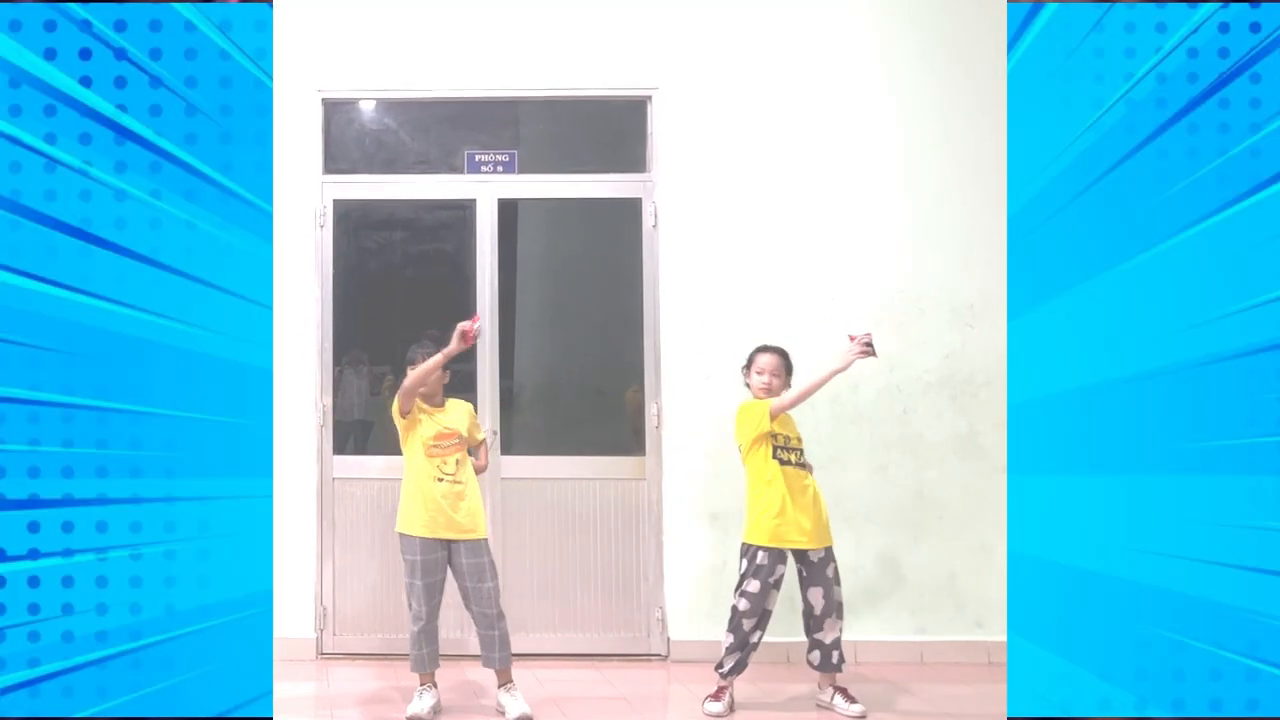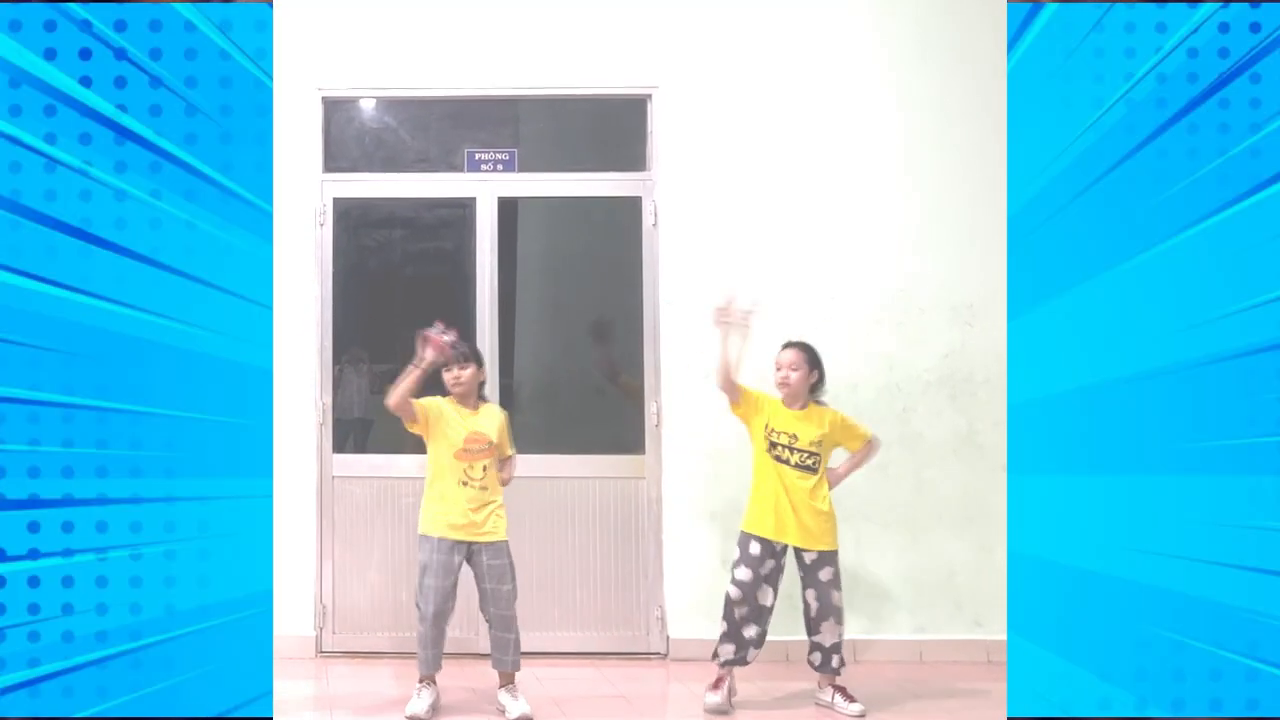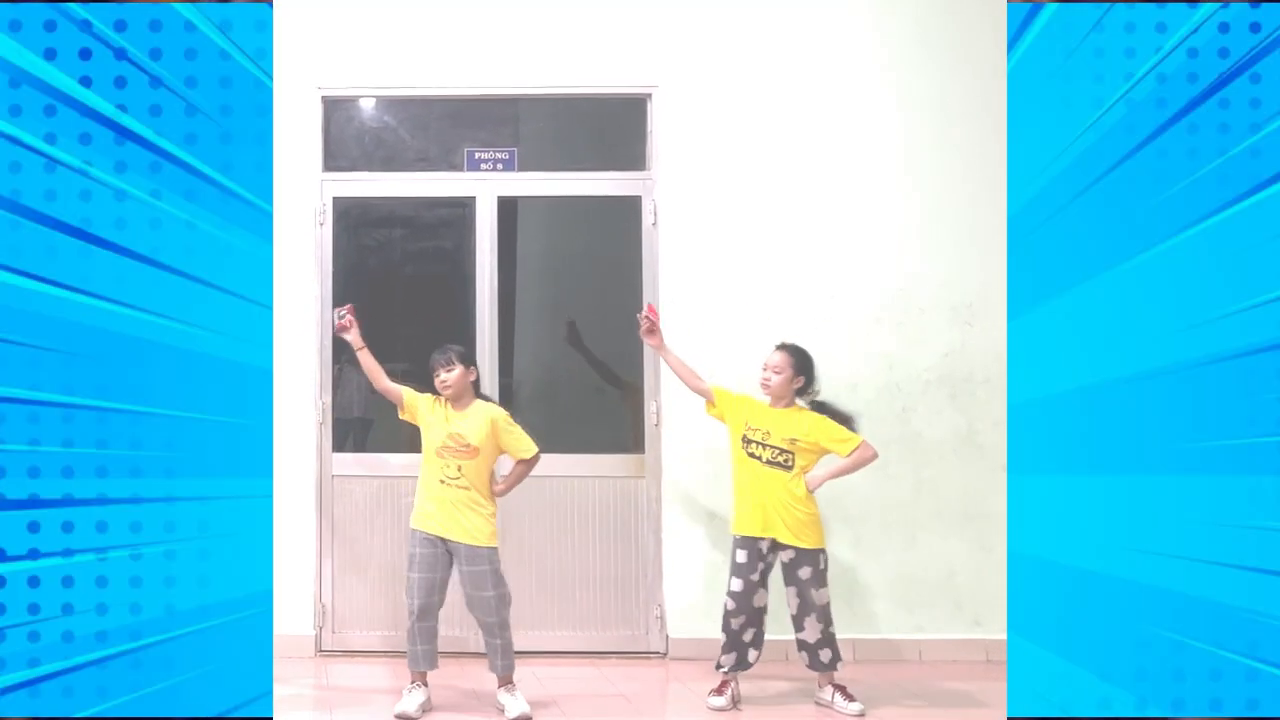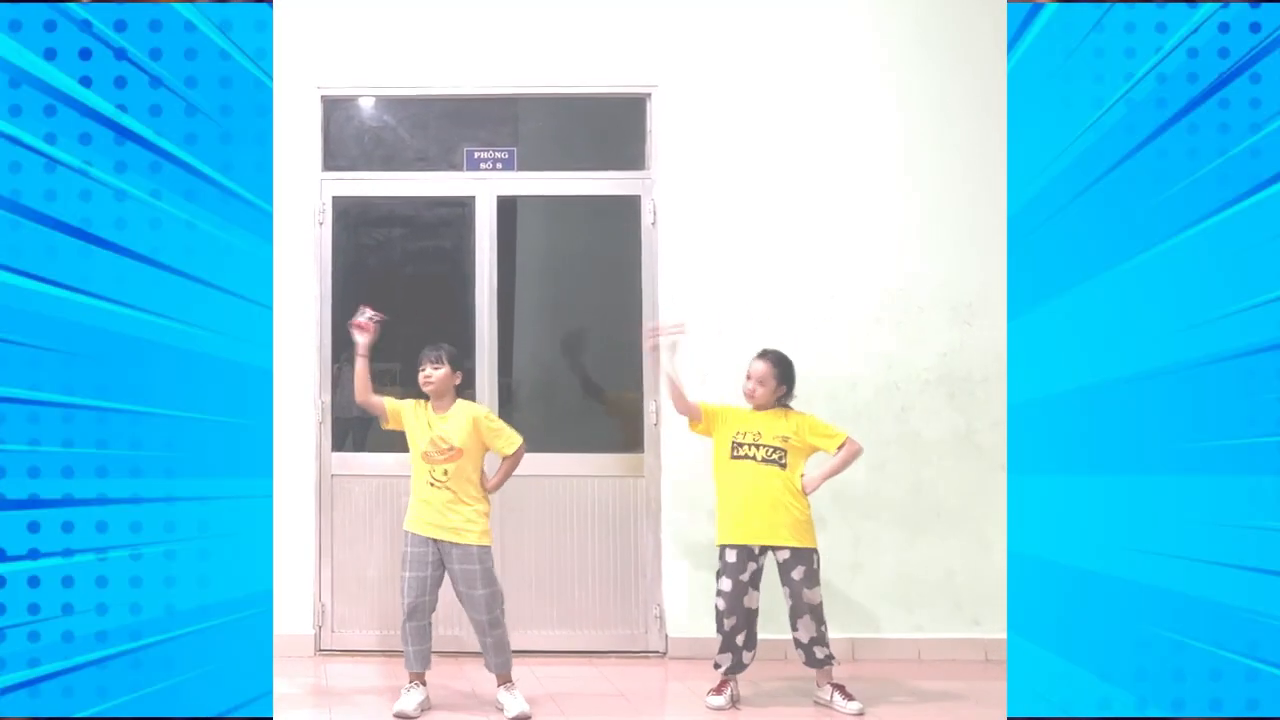
dt=0.3s
person 1, frame 1
left shoulder: (463, 410)
right shoulder: (407, 411)
right elbow: (408, 386)
left wrist: (481, 461)
right wrist: (451, 348)
left hip: (467, 527)
right hip: (420, 528)
left knee: (487, 607)
right knee: (423, 611)
left ankle: (505, 687)
right ankle: (427, 687)
person 1, frame 2
left shoulder: (497, 415)
right shoulder: (435, 411)
right elbow: (394, 404)
left wrist: (502, 475)
right wrist: (425, 361)
left hip: (489, 528)
right hip: (441, 528)
left knee: (502, 609)
right knee: (433, 610)
left ankle: (508, 687)
right ankle: (426, 686)
person 1, frame 3
left shoulder: (493, 416)
right shoulder: (426, 408)
left elbow: (529, 455)
right elbow: (383, 385)
left wrist: (502, 487)
right wrist: (357, 343)
left hip: (475, 531)
right hip: (429, 526)
left knee: (491, 611)
right knee: (421, 608)
right ankle: (418, 687)
person 1, frame 4
left shoulder: (475, 416)
right shoulder: (410, 412)
left elbow: (515, 448)
right elbow: (363, 398)
left wrist: (492, 484)
right wrist: (363, 348)
left hip: (467, 530)
right hip: (422, 529)
left knee: (486, 611)
right knee: (415, 607)
left ankle: (506, 686)
right ankle: (416, 686)
person 2, frame 1
left shoulder: (785, 421)
right shoulder: (748, 413)
right elbow: (790, 400)
left wrist: (805, 471)
right wrist: (840, 364)
left hip: (812, 529)
right hip: (768, 531)
left knee: (826, 605)
right knee: (750, 607)
left ankle: (827, 686)
right ankle: (724, 685)
person 2, frame 2
left shoulder: (830, 420)
right shoulder: (760, 407)
left elbow: (868, 444)
right elbow: (727, 384)
left wrist: (840, 472)
right wrist: (730, 337)
left hip: (814, 528)
right hip: (764, 525)
left knee: (826, 606)
right knee: (743, 596)
left ankle: (828, 685)
right ankle: (724, 676)
person 2, frame 3
left shoulder: (812, 423)
right shoulder: (739, 408)
left elbow: (866, 452)
right elbow: (697, 384)
left wrist: (822, 475)
right wrist: (660, 346)
left hip: (798, 528)
right hip: (751, 527)
left knee: (812, 606)
right knee: (740, 603)
left ankle: (828, 685)
right ankle: (729, 679)
person 2, frame 4
left shoulder: (799, 422)
right shoulder: (724, 417)
left elbow: (852, 447)
right elbow: (682, 407)
left wrist: (816, 478)
right wrist: (668, 358)
left hip: (790, 530)
right hip: (738, 531)
left knee: (806, 605)
right knee: (733, 606)
left ankle: (826, 684)
right ankle: (728, 680)
